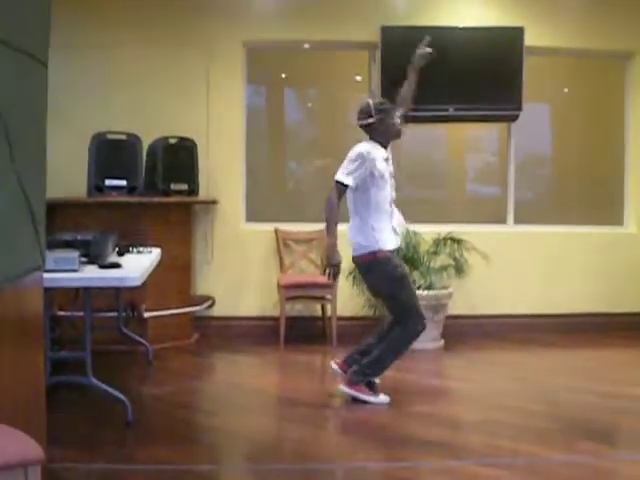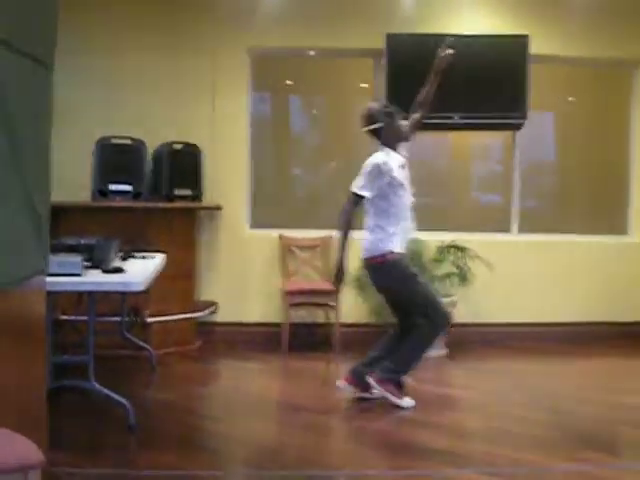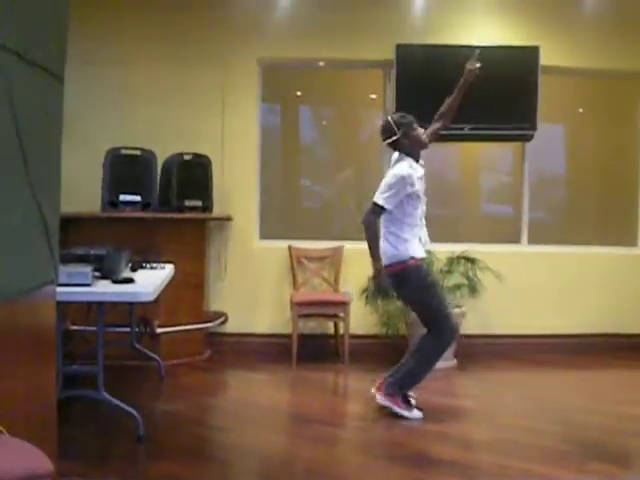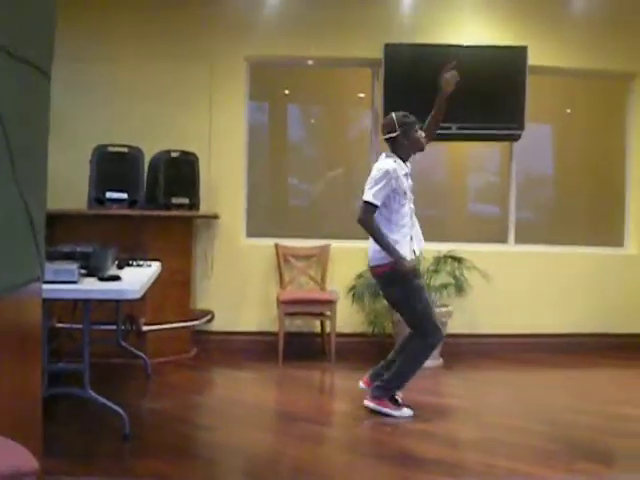
dt=0.3s
person 1, frame 1
left shoulder: (380, 151)
right shoulder: (363, 153)
left elbow: (403, 107)
right elbow: (334, 196)
left wrist: (415, 67)
right wrist: (331, 245)
left hip: (380, 251)
right hip: (375, 253)
left knee: (404, 318)
right knee: (412, 322)
left ankle: (353, 364)
right ankle: (359, 378)
person 1, frame 2
left shoulder: (395, 153)
right shoulder: (379, 162)
left elbow: (419, 110)
right elbow: (350, 206)
left wrist: (437, 71)
right wrist: (341, 257)
left hip: (389, 255)
right hip: (384, 257)
left knee: (410, 323)
right knee: (436, 318)
left ankle: (358, 375)
right ankle: (388, 377)
person 1, frame 3
left shoulder: (410, 162)
right shoulder: (402, 173)
left elbow: (441, 121)
right elbow: (370, 217)
left wrist: (464, 83)
right wrist: (377, 268)
left hip: (409, 262)
right hip: (404, 264)
left knee: (438, 329)
right knee: (444, 330)
left ankle: (391, 384)
right ankle: (395, 390)
person 1, frame 4
left shoulder: (399, 161)
right shoulder: (386, 169)
left elbow: (434, 129)
right elbow: (365, 216)
left wrist: (444, 95)
right wrist: (395, 257)
left hip: (395, 261)
right hip: (389, 265)
left knee: (420, 328)
right knee: (428, 333)
left ankle: (378, 380)
right ankle: (381, 394)
